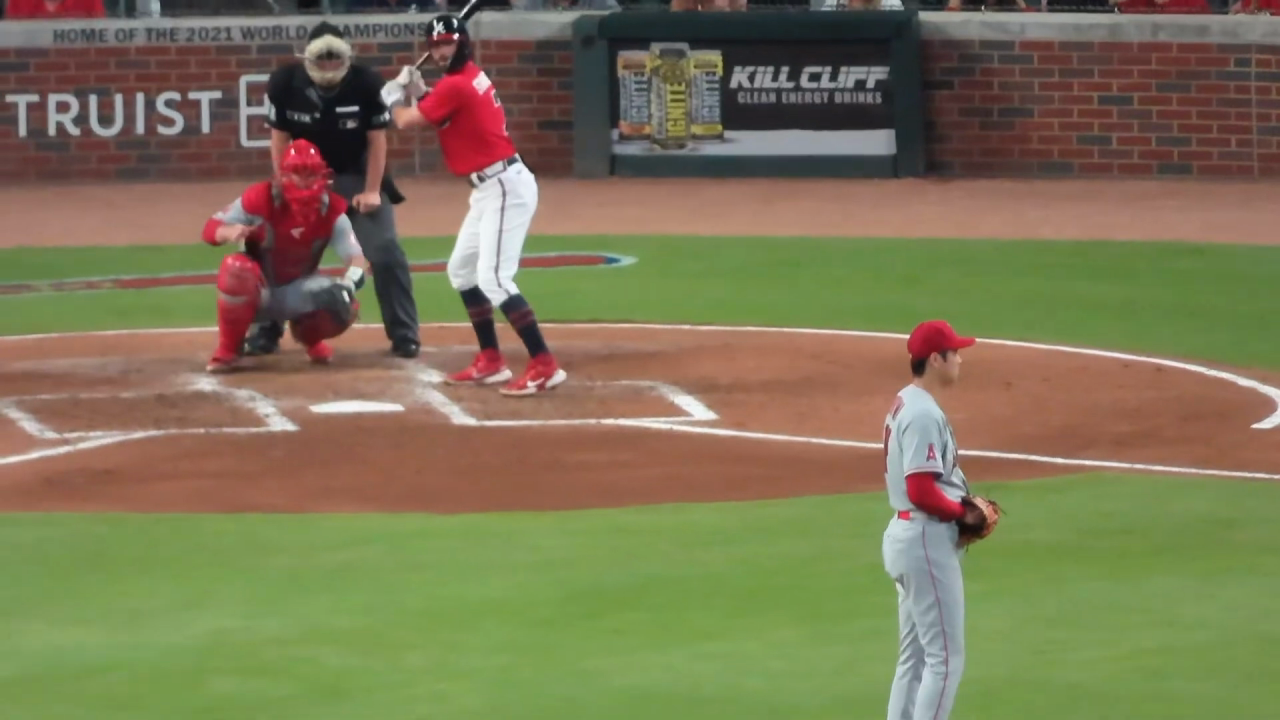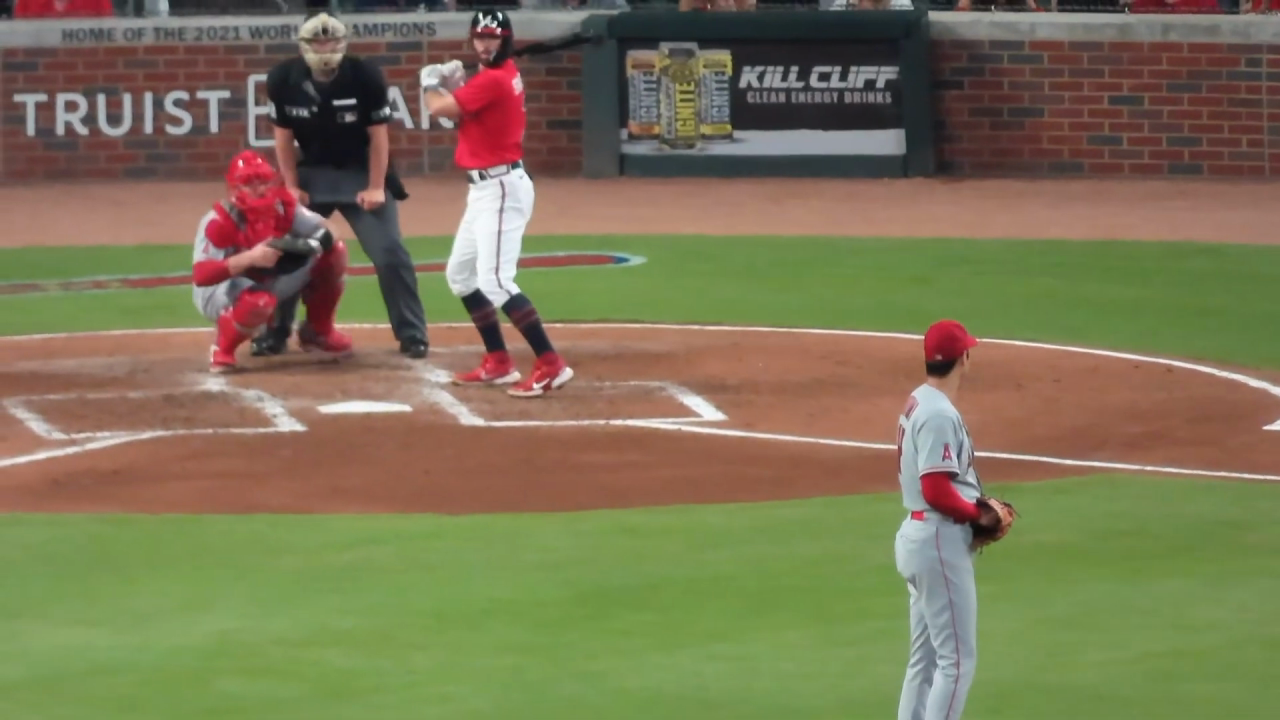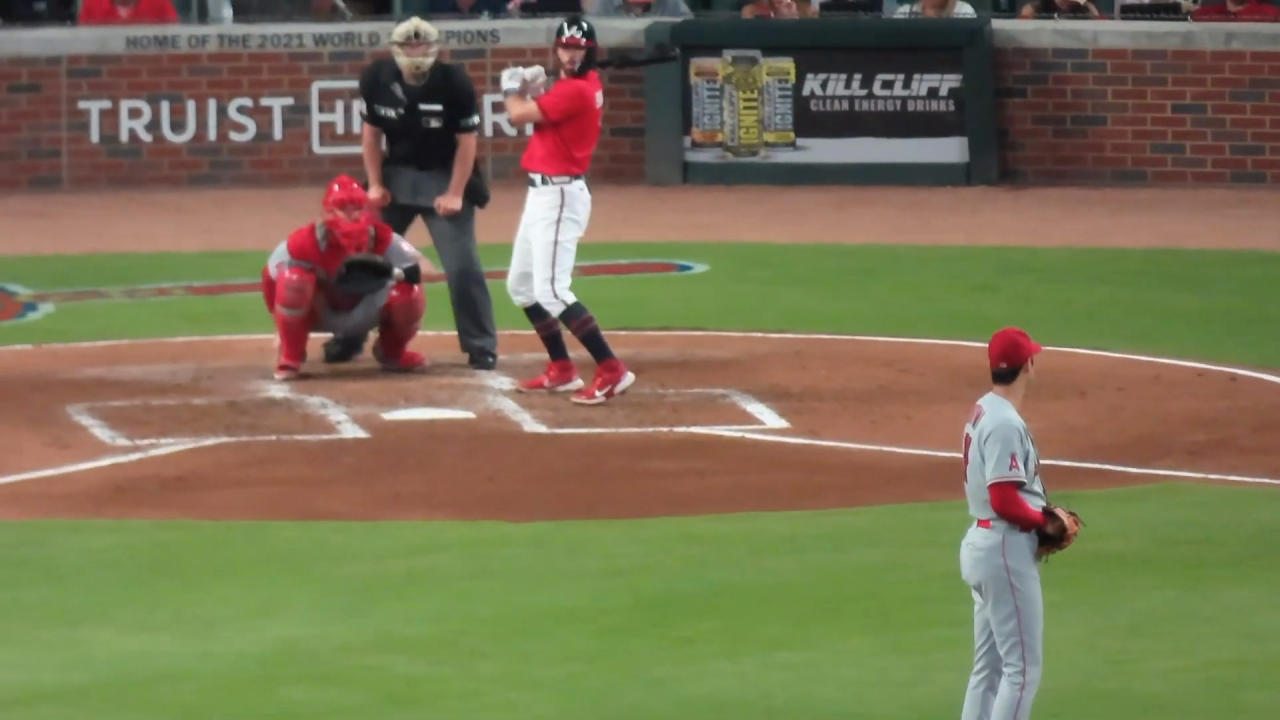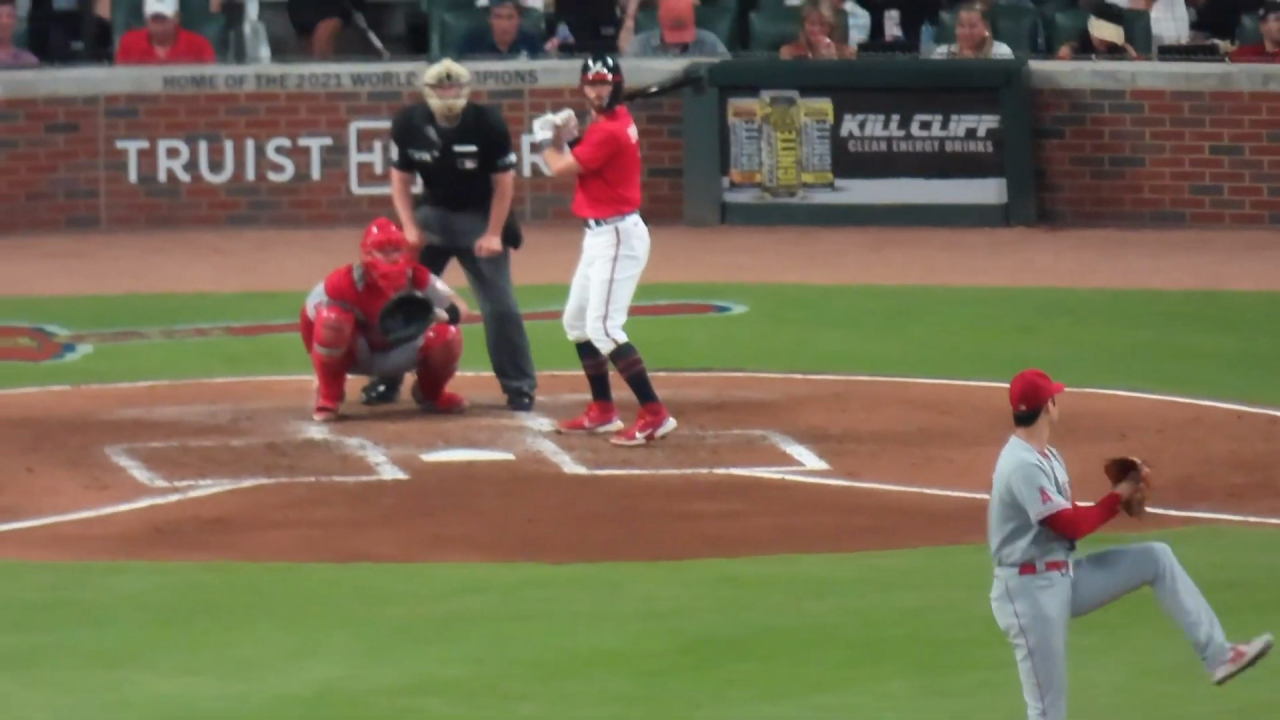
dt=0.7s
person 1, frame 1
left shoulder: (455, 84)
right shoulder: (468, 76)
left elbow: (406, 121)
right elbow: (441, 113)
left wrist: (394, 97)
right wrist: (419, 92)
left hip: (504, 187)
right hip: (491, 187)
left knee: (494, 279)
right knee: (461, 269)
left ankle: (544, 365)
right ankle: (491, 361)
person 1, frame 2
left shoulder: (493, 79)
right shoulder: (498, 74)
left elbow: (439, 109)
right elbow: (467, 110)
left wrist: (430, 83)
right wrist: (455, 85)
left hip: (501, 188)
right hip: (487, 188)
left knee: (494, 282)
right knee: (460, 274)
left ankle: (550, 364)
right ankle: (498, 362)
person 1, frame 3
left shoulder: (576, 90)
right shoulder: (578, 84)
left elbow: (518, 115)
right elbow: (545, 115)
left wrist: (511, 87)
right wrist: (536, 92)
left hip: (559, 196)
right hip: (543, 193)
left knee: (551, 291)
right knee: (521, 284)
left ankle: (612, 370)
right ankle: (561, 369)
person 1, frame 4
left shoulder: (609, 129)
right shoulder: (610, 121)
left elbow: (561, 169)
right elbow: (585, 159)
left wrist: (547, 138)
right wrist: (569, 137)
left hip: (617, 235)
right hip: (601, 234)
left knee: (603, 327)
right knee: (576, 321)
left ankle: (654, 414)
right ankle: (602, 411)
person 2, frame 1
left shoulder: (905, 404)
right shoulder: (924, 414)
right elbow: (922, 491)
left wrist: (958, 509)
right wrist: (964, 512)
left hip: (908, 535)
right hip: (925, 541)
left knee: (915, 655)
right knee: (945, 655)
person 2, frame 2
left shoulder: (918, 402)
right shoulder: (940, 414)
right elbow: (936, 491)
left wrist: (973, 511)
right wrist: (979, 514)
left hip: (919, 535)
right hip: (938, 540)
left knee: (926, 658)
right knee: (956, 659)
person 2, frame 3
left shoulder: (983, 411)
right shoulder: (1006, 423)
right elbow: (1005, 501)
left wrist: (1040, 519)
right wrist: (1047, 523)
left hip: (984, 543)
right hip: (1004, 550)
left knee: (991, 667)
right knee: (1023, 666)
person 2, frame 4
left shoulder: (1046, 454)
right shoulder: (1021, 463)
left elbow: (1068, 517)
right elbow: (1072, 526)
left wrist: (1121, 494)
right wrist: (1117, 496)
left hip: (1064, 577)
right hip: (1029, 590)
left knee: (1157, 557)
left ankle: (1218, 655)
person 3, frame 1
left shoulder: (368, 83)
right shoulder: (284, 82)
left elbow: (376, 140)
right elbow: (280, 139)
left wrist: (372, 191)
left hip: (357, 176)
left knee: (386, 253)
left ankle: (405, 334)
right ankle: (265, 331)
person 3, frame 2
left shoulder: (366, 76)
right shoulder: (283, 78)
left elbow: (378, 135)
right elbow: (283, 136)
left wrist: (376, 187)
right wrist: (292, 188)
left hip: (360, 173)
right hip: (311, 173)
left knee: (389, 253)
left ankle: (412, 334)
right ankle: (274, 332)
person 3, frame 3
left shoulder: (455, 82)
right shoulder: (375, 78)
left elbow: (466, 142)
right elbow: (371, 133)
left wrist: (455, 194)
right wrist: (376, 185)
left hip: (444, 178)
right hip: (397, 175)
left knee: (462, 264)
left ankle: (482, 345)
right ankle: (350, 337)
person 3, frame 4
left shoulder: (488, 123)
right shoulder: (408, 122)
left elbow: (504, 182)
right elbow: (401, 180)
left wrist: (494, 234)
right wrist: (410, 227)
left hip: (479, 219)
right hip: (431, 217)
left knee: (499, 305)
left ankle: (520, 386)
right ankle: (387, 380)
person 4, frame 1
left shoulder: (331, 210)
right shoulder: (260, 198)
left elbow: (358, 261)
right elbow: (210, 229)
left wrist: (347, 286)
right wrist: (230, 232)
left hip: (296, 290)
right hip: (254, 288)
left knee: (343, 307)
right knee: (236, 267)
left ankle: (308, 335)
right ankle: (229, 350)
person 4, frame 2
left shoulder: (283, 205)
right shoulder: (219, 222)
left elbow: (328, 235)
right elbow: (201, 275)
left wrist: (310, 246)
right wrist: (249, 258)
left hip: (269, 281)
left knee: (336, 252)
right knee: (259, 301)
left ankle: (318, 333)
right ankle: (223, 348)
person 4, frame 3
left shoulder: (381, 238)
right shoulder: (305, 242)
left elbow: (426, 269)
right elbow: (270, 278)
left wrist: (397, 273)
right wrist: (281, 332)
left hip: (362, 312)
right hip: (319, 312)
left knee: (410, 295)
right knee: (292, 279)
left ankle: (390, 353)
right ankle: (290, 357)
person 4, frame 4
left shoulder: (419, 278)
right shoulder: (344, 282)
left elbow: (459, 308)
right elbow: (309, 317)
left wrist: (440, 314)
right wrist: (320, 370)
left hip: (401, 353)
right hip: (358, 356)
left knee: (447, 336)
right knee: (330, 318)
left ankle: (430, 394)
right ankle: (328, 397)
